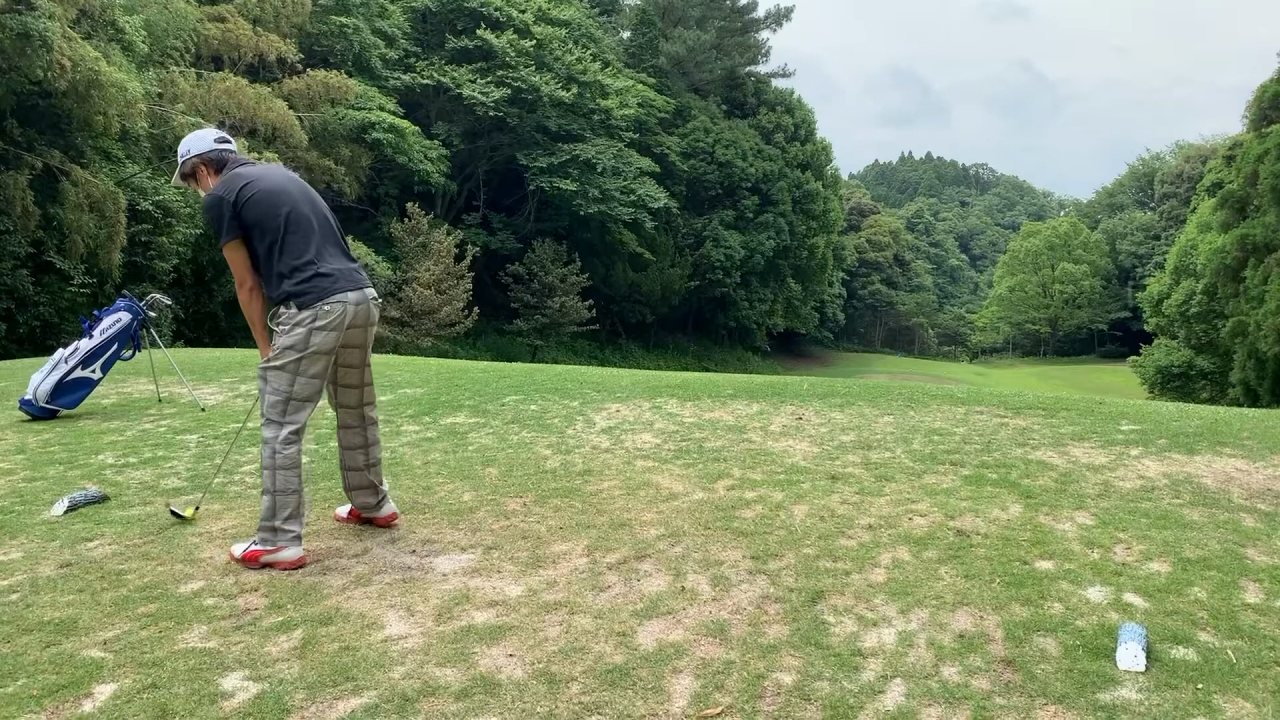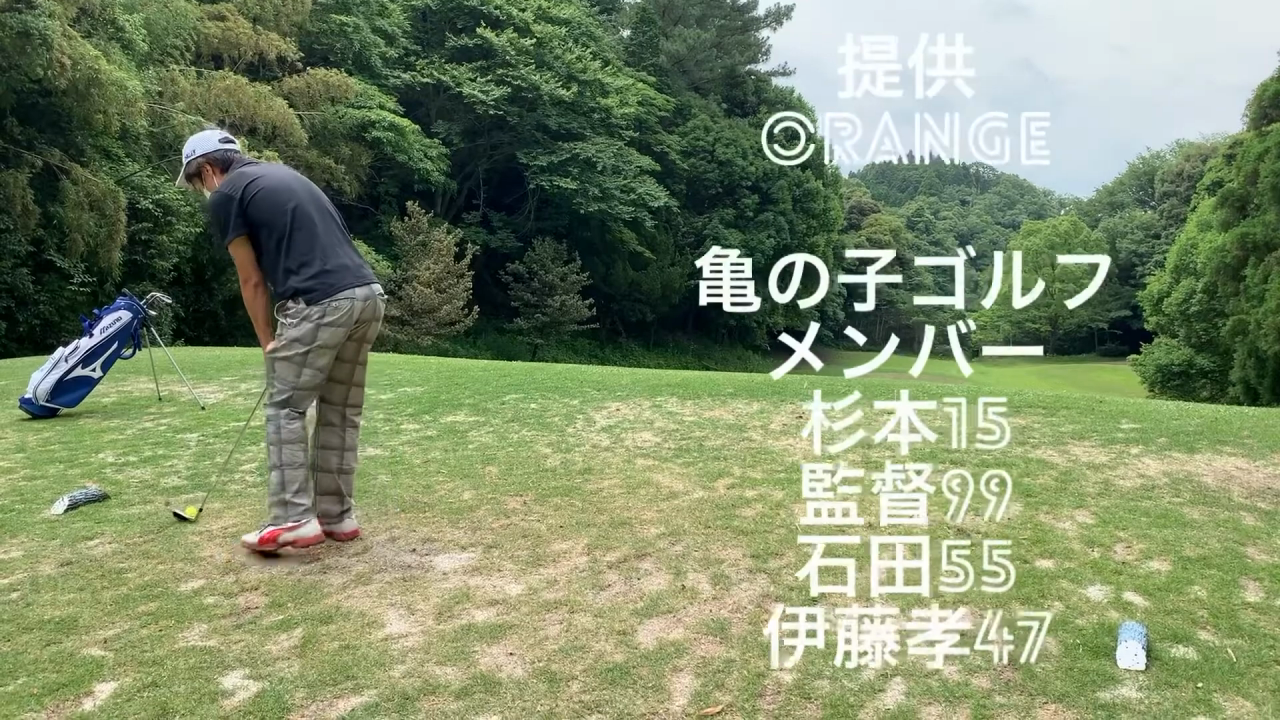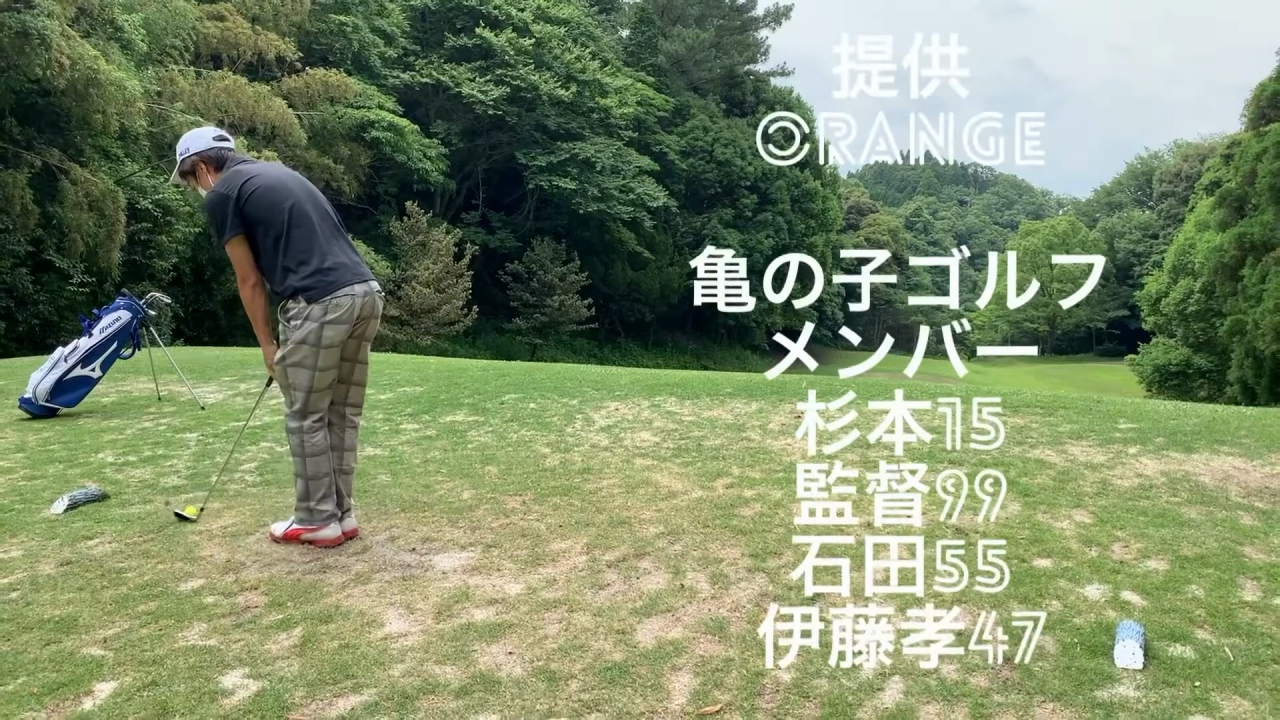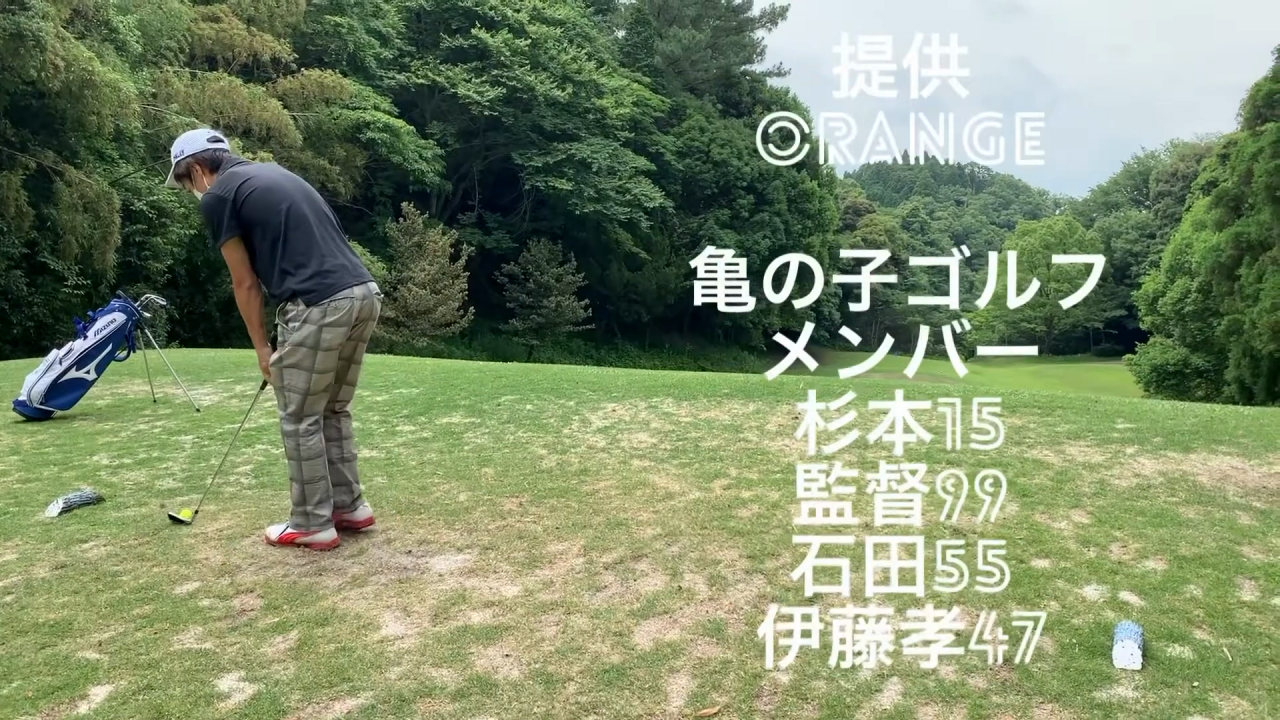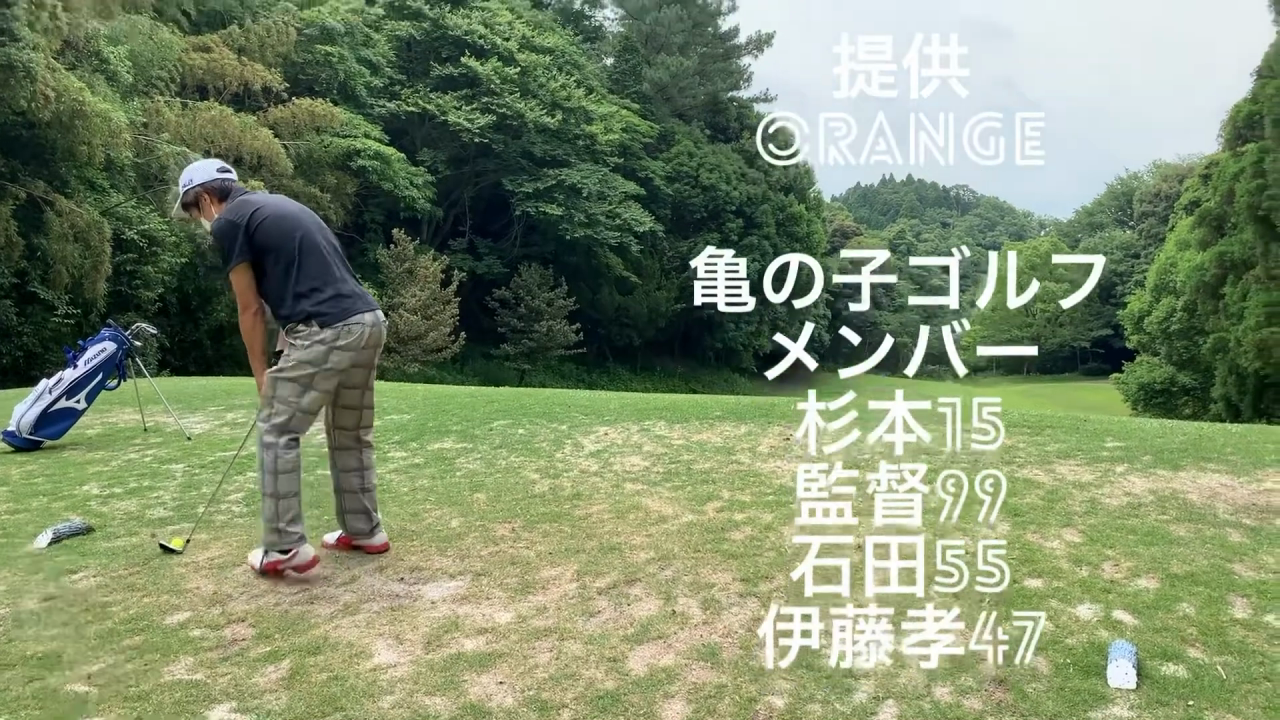
dt=0.4s
person 1, frame 1
left shoulder: (219, 197)
right shoulder: (279, 174)
left elbow: (248, 284)
left wrist: (265, 345)
right wrist: (274, 341)
left hip: (313, 310)
right hip: (362, 297)
left knee: (282, 427)
right knee: (358, 412)
left ankle: (279, 541)
right ankle: (373, 504)
person 1, frame 2
left shoulder: (225, 196)
right shoulder: (283, 174)
left elbow: (253, 281)
left wrist: (267, 342)
right wrist: (278, 339)
left hip: (319, 305)
right hip: (368, 294)
left knee: (285, 410)
right knee: (341, 414)
left ankle: (292, 520)
right ankle: (337, 514)
person 1, frame 3
left shoulder: (221, 195)
right shoulder: (276, 173)
left elbow: (250, 281)
left wrist: (267, 344)
right wrist: (278, 341)
left hip: (319, 304)
right hip: (366, 292)
left knee: (306, 417)
right knee: (343, 415)
left ankle: (317, 520)
right ankle: (339, 513)
person 1, frame 4
left shoulder: (217, 197)
right shoulder: (273, 173)
left elbow: (246, 284)
left wrist: (262, 347)
right wrist: (276, 338)
left hip: (318, 306)
right hip: (364, 292)
left knee: (300, 419)
right knee: (334, 409)
left ankle: (313, 523)
right ankle: (349, 504)
person 1, frame 5
left shoulder: (229, 223)
right shoulder: (278, 204)
left elbow: (251, 308)
left wrist: (261, 372)
right wrist: (285, 353)
left hip: (326, 330)
right hip: (369, 320)
left knee: (278, 434)
right knee: (351, 435)
left ankle: (287, 544)
right ankle: (365, 530)
